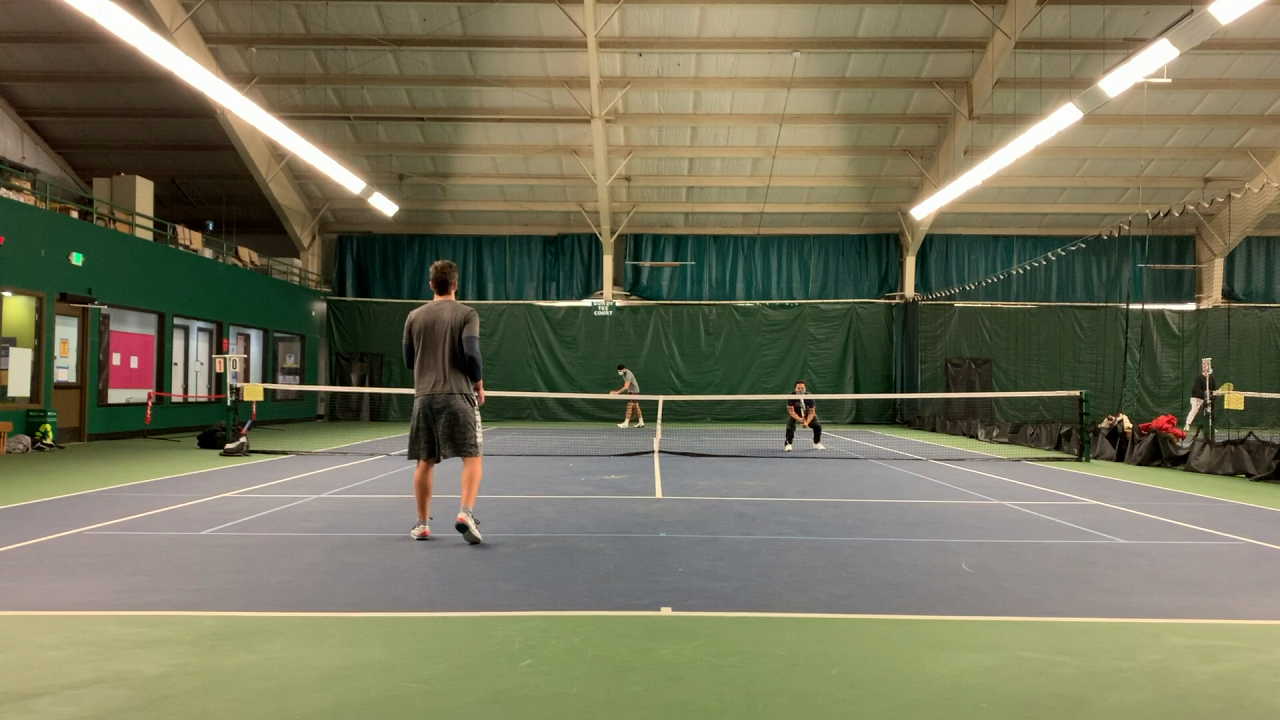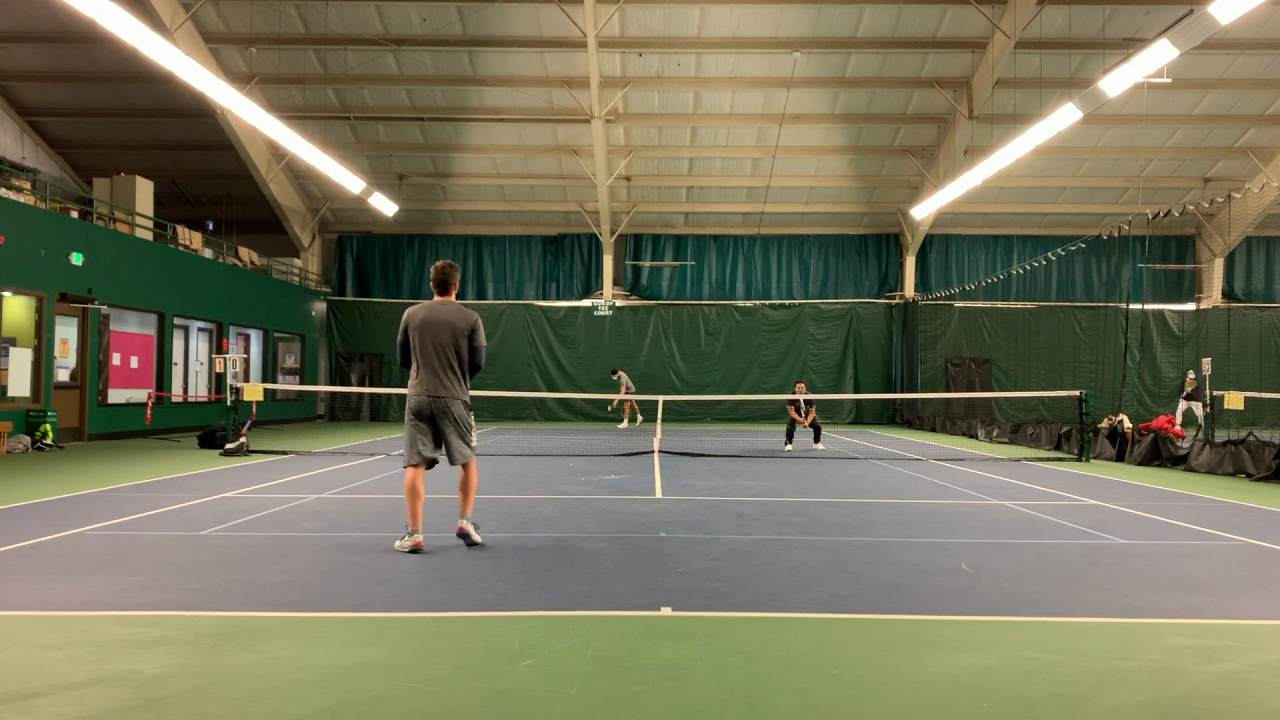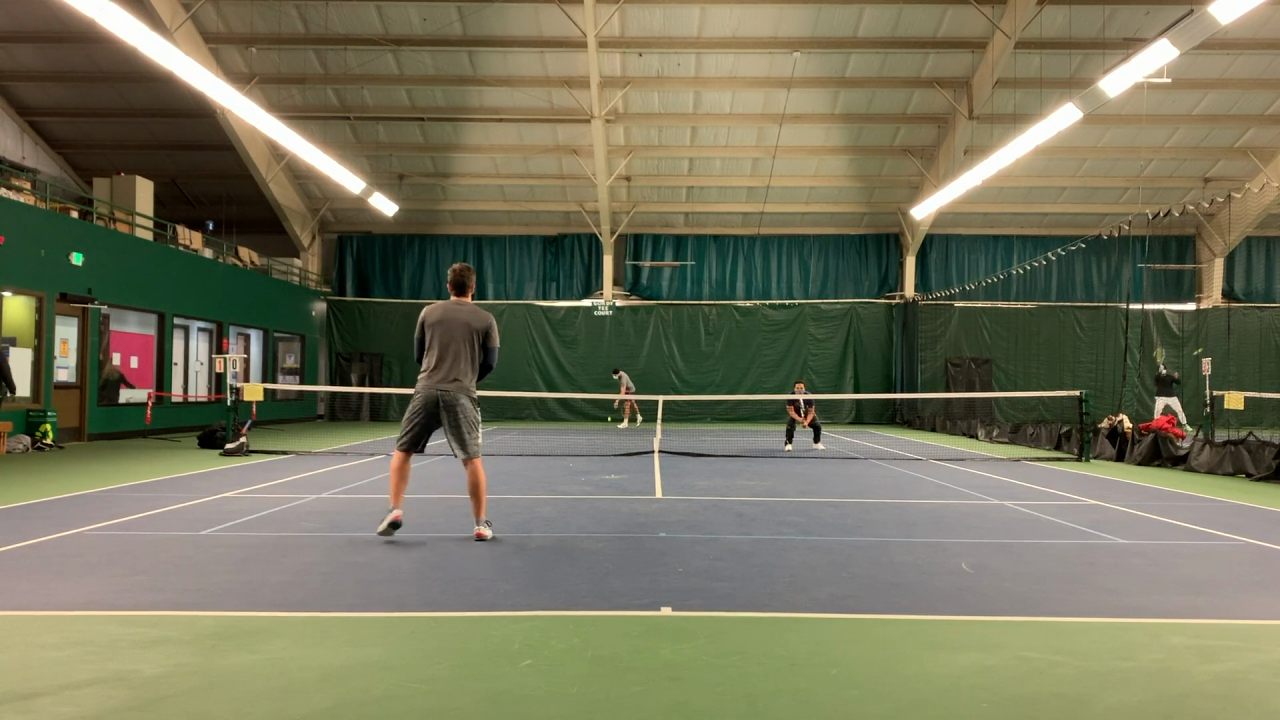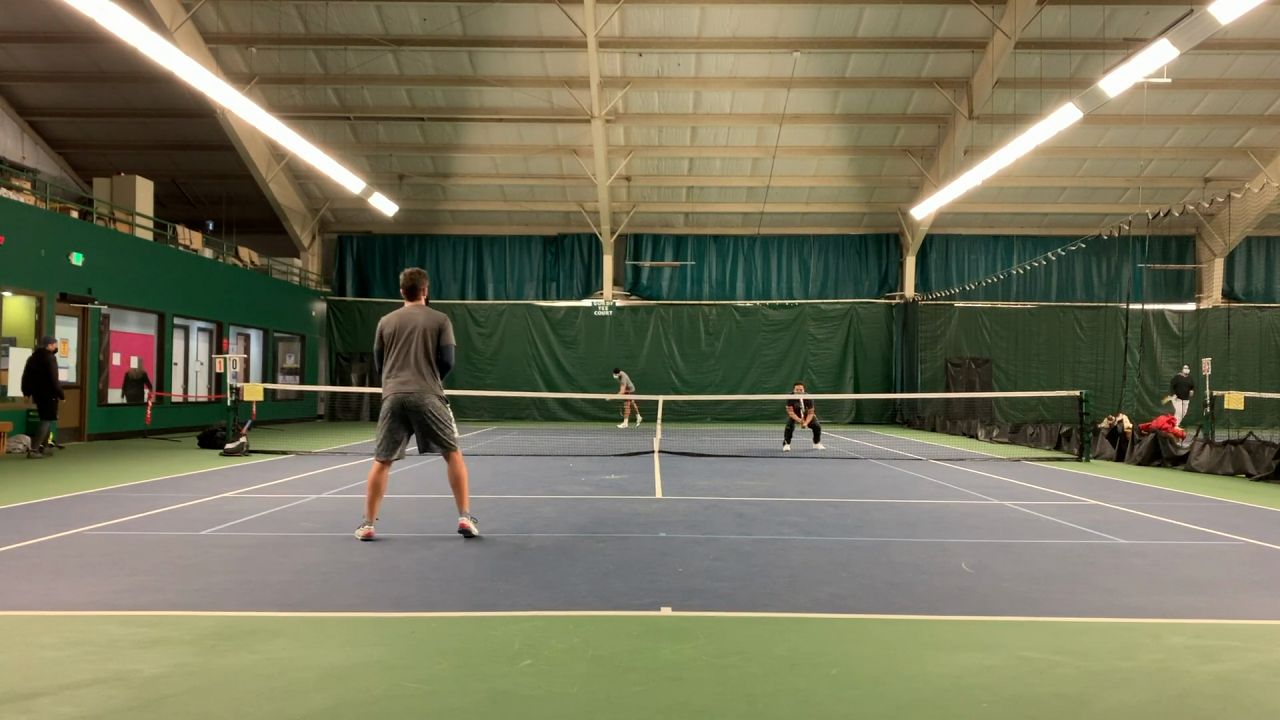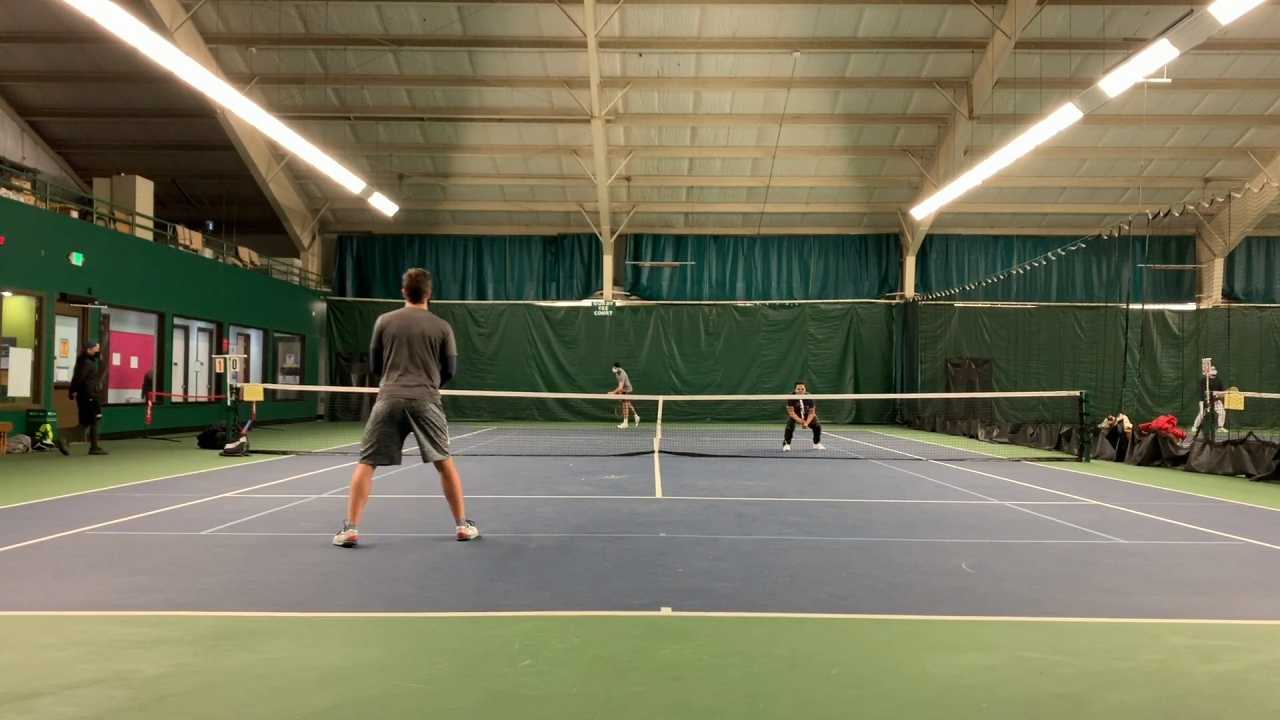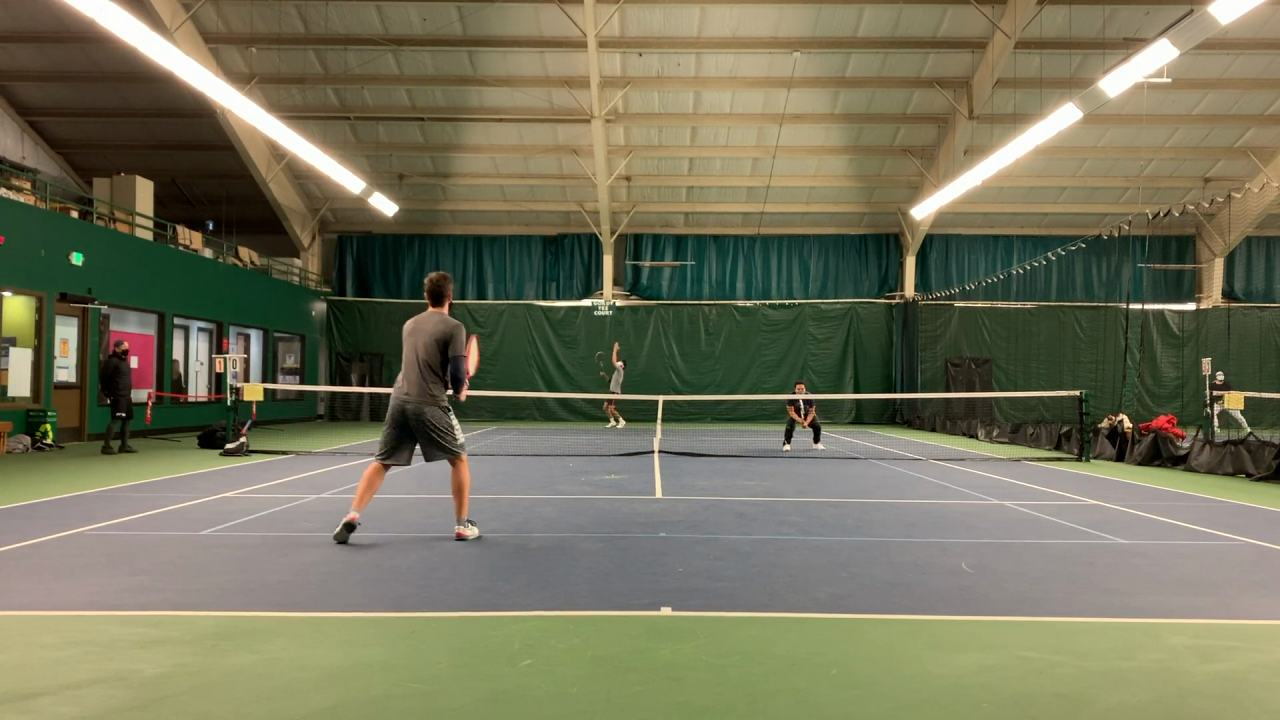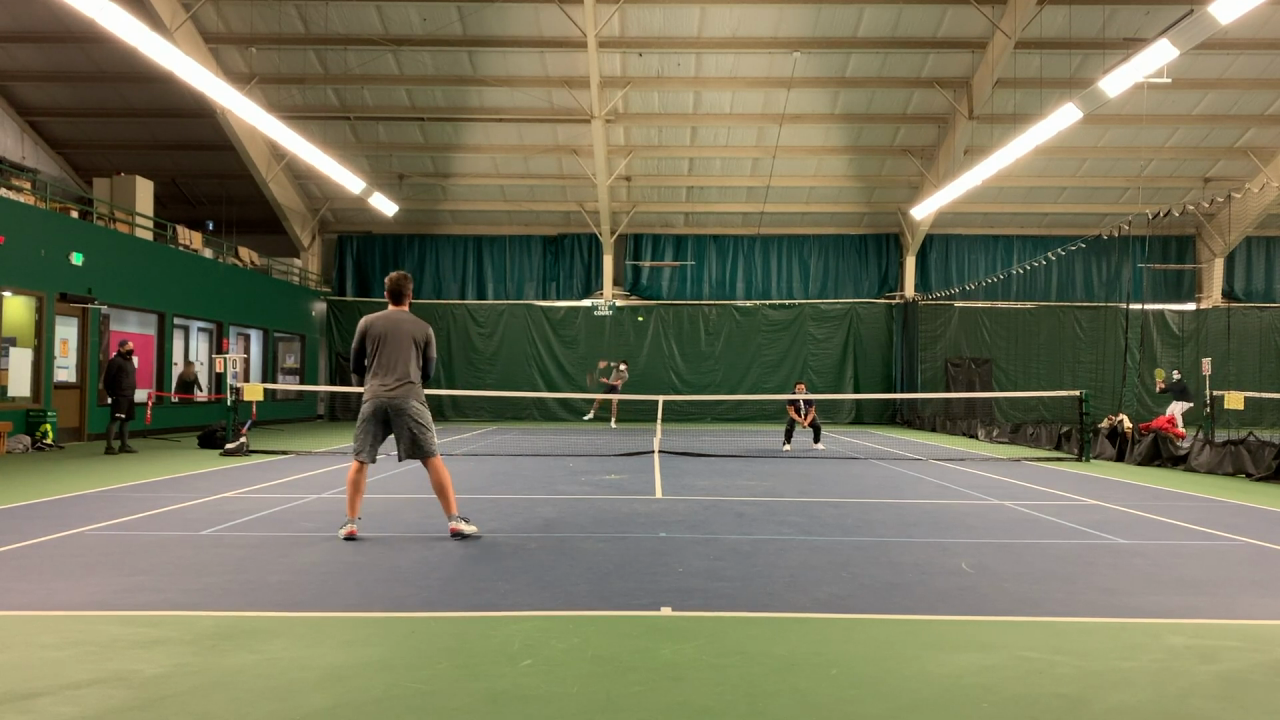
dt=0.7s
person 1, frame 1
left shoulder: (414, 316)
right shoulder: (467, 313)
left elbow: (408, 360)
right elbow: (471, 354)
right wrist: (478, 381)
left hip: (425, 396)
right hip: (458, 395)
left knee: (425, 462)
right knee: (472, 457)
left ankle: (422, 524)
right ankle: (466, 513)
person 1, frame 2
left shoulder: (411, 315)
right shoulder: (470, 318)
left elbow: (403, 358)
right elbow: (478, 362)
left hip: (419, 398)
right hip: (454, 398)
left knee: (415, 466)
right knee: (467, 462)
left ankle: (414, 533)
right ankle: (465, 521)
person 1, frame 3
left shoulder: (428, 313)
right shoulder: (486, 320)
left elbow: (419, 354)
right elbow: (490, 362)
left hip: (427, 391)
right hip: (461, 395)
left knee: (403, 452)
right knee: (472, 459)
left ankle: (395, 510)
right ankle: (481, 525)
person 1, frame 4
left shoulder: (386, 322)
right shoulder: (440, 320)
left elbow: (378, 364)
right elbow: (447, 361)
left hip: (393, 396)
right hip: (428, 396)
left knee: (382, 461)
right knee: (453, 455)
left ankle: (368, 524)
right ankle: (464, 517)
person 1, frame 5
left shoulder: (384, 321)
right shoulder: (442, 327)
left elbow: (374, 364)
right elbow: (449, 371)
left hip: (389, 400)
right hip: (426, 402)
left knee: (367, 463)
right knee: (444, 463)
left ankle: (350, 529)
right ankle: (462, 525)
person 1, frame 6
left shoulder: (410, 325)
right shoulder: (454, 328)
right elbow: (457, 372)
right wrist: (460, 389)
left hip: (399, 402)
right hip: (430, 405)
left knee: (381, 463)
right knee: (459, 460)
left ankle: (353, 515)
right ankle: (462, 525)
person 1, frame 7
left shoulder: (367, 322)
right shoulder: (424, 329)
left elbow: (355, 365)
right elbow: (428, 372)
left hip: (374, 400)
right hip: (410, 401)
left knee: (360, 461)
right knee: (432, 460)
left ankle: (350, 523)
right ankle: (455, 521)
